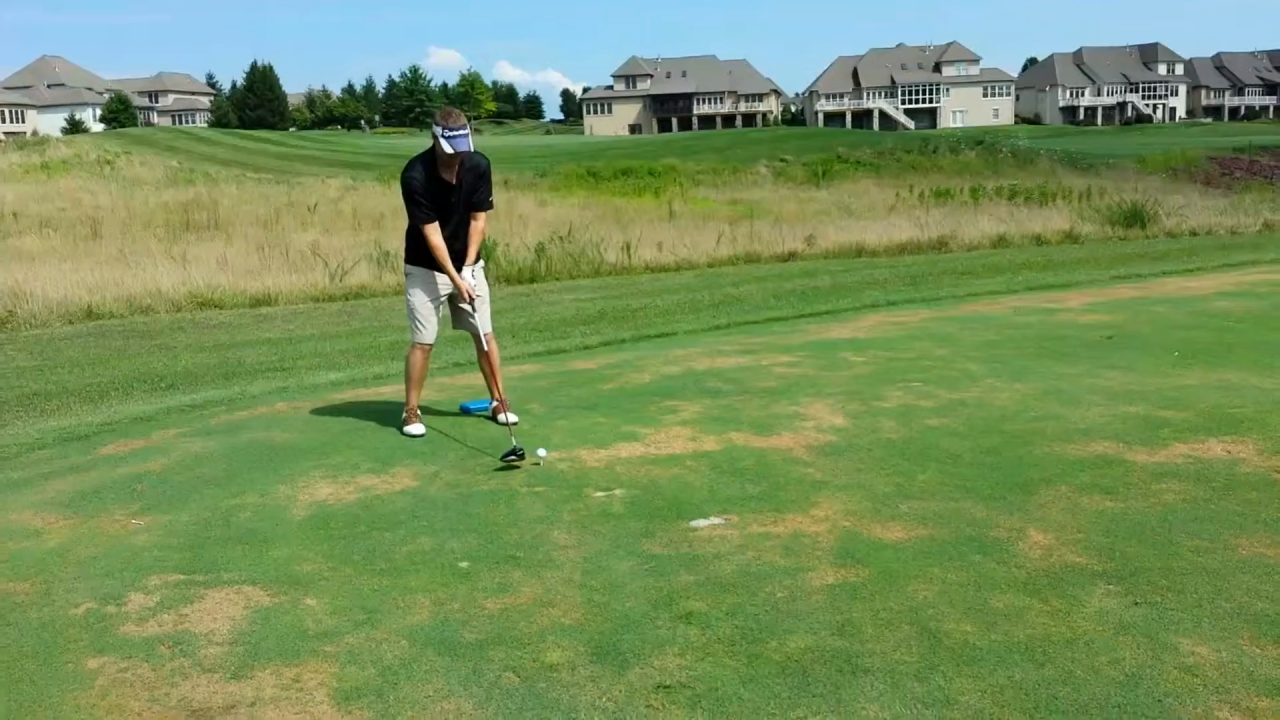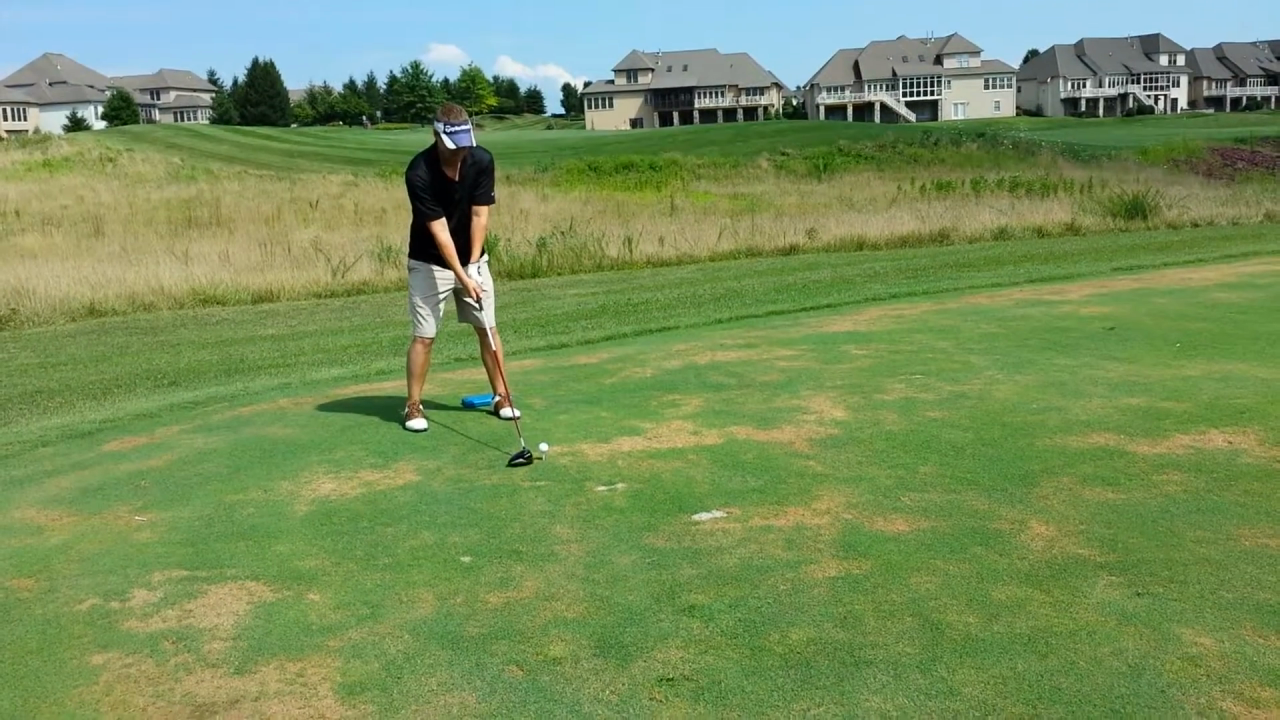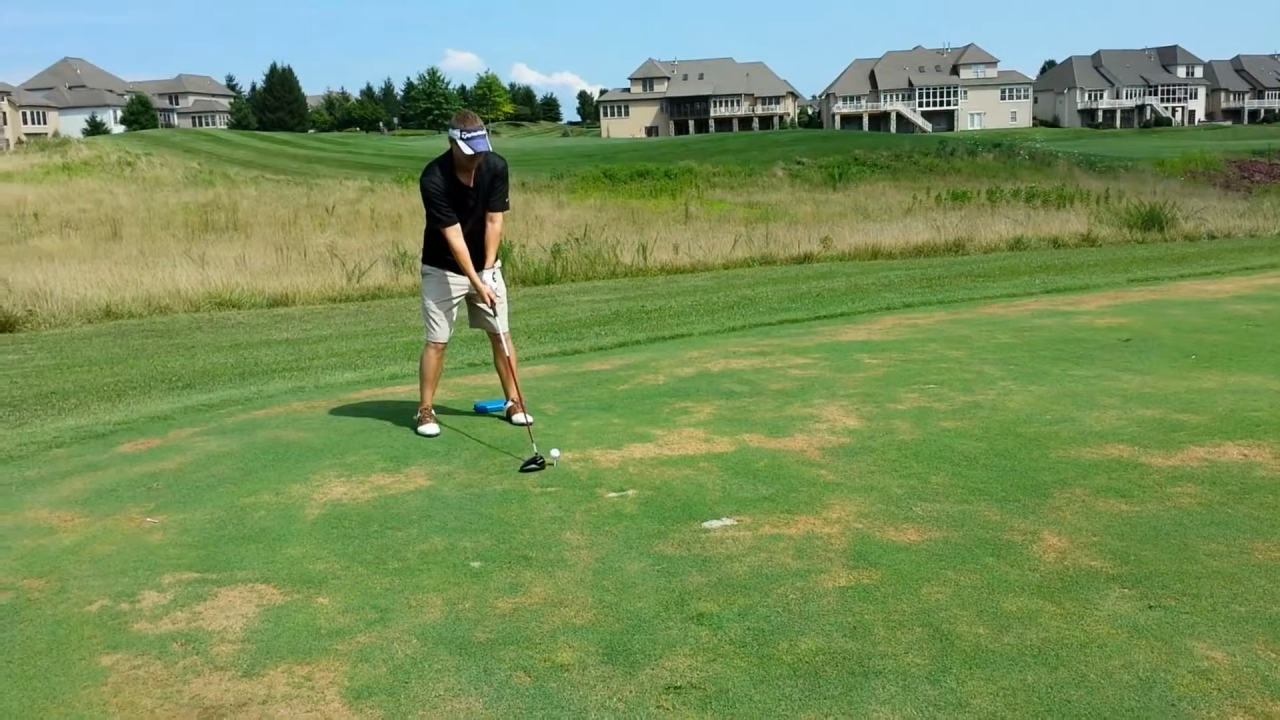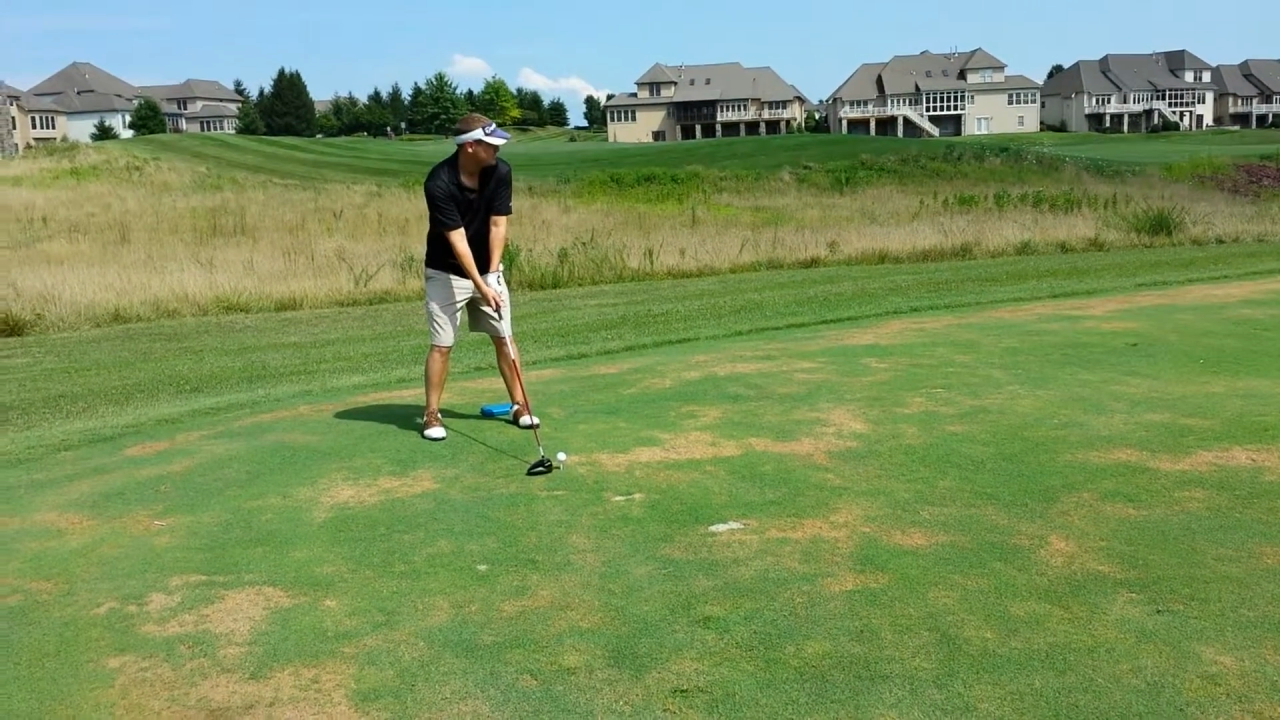
dt=0.5s
person 1, frame 1
left shoulder: (479, 165)
right shoulder: (415, 175)
left elbow: (478, 219)
right elbow: (431, 233)
left wrist: (468, 268)
right wrist: (454, 278)
left hip: (469, 264)
right hip: (425, 268)
left knee: (485, 334)
right knee: (423, 341)
left ankle: (498, 402)
right ankle: (411, 410)
person 1, frame 2
left shoulder: (482, 160)
right shoulder: (419, 172)
left elbow: (479, 215)
right elbow: (438, 230)
left wrist: (474, 264)
right wrist: (461, 277)
left hip: (472, 259)
right hip: (429, 262)
left knee: (487, 328)
right knee: (424, 335)
left ankle: (501, 396)
right ankle: (413, 405)
person 1, frame 3
left shoulder: (497, 167)
right shoulder: (434, 179)
left elbow: (494, 220)
right elbow: (454, 236)
left wrist: (488, 270)
right wrist: (476, 282)
left hip: (485, 265)
right hip: (443, 268)
left knee: (501, 334)
right knee: (437, 341)
left ankle: (513, 402)
right ankle: (425, 410)
person 1, frame 4
left shoulder: (500, 171)
right shoulder: (439, 182)
left elbow: (497, 225)
right elbow: (457, 239)
left wrist: (492, 273)
right wrist: (479, 285)
left hip: (488, 269)
right hip: (446, 272)
left knee: (504, 337)
right knee: (441, 344)
left ankle: (519, 405)
right ankle: (432, 413)
